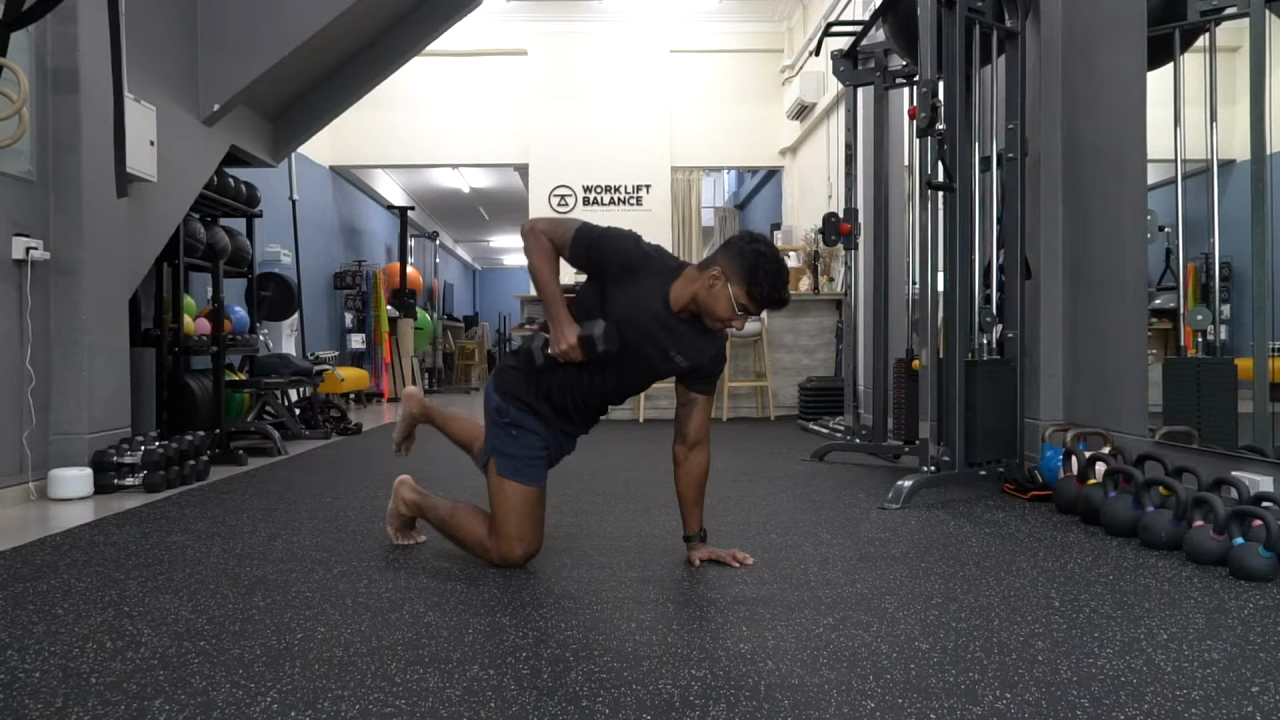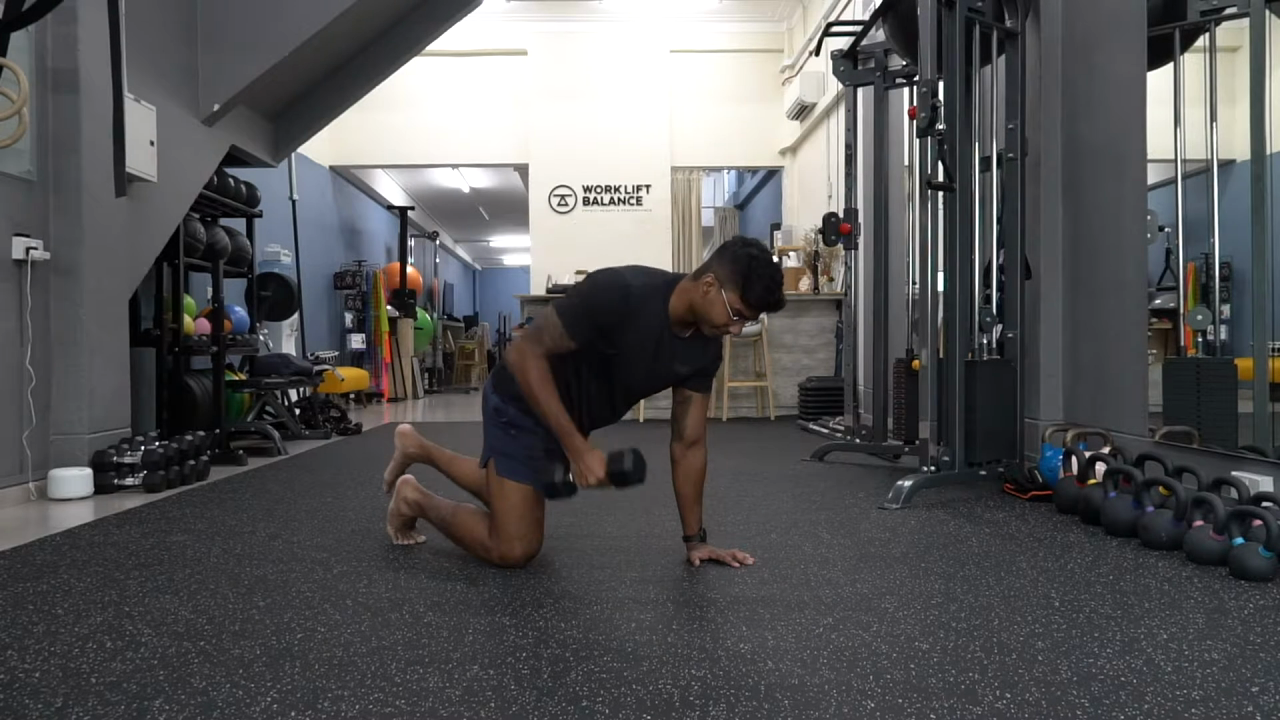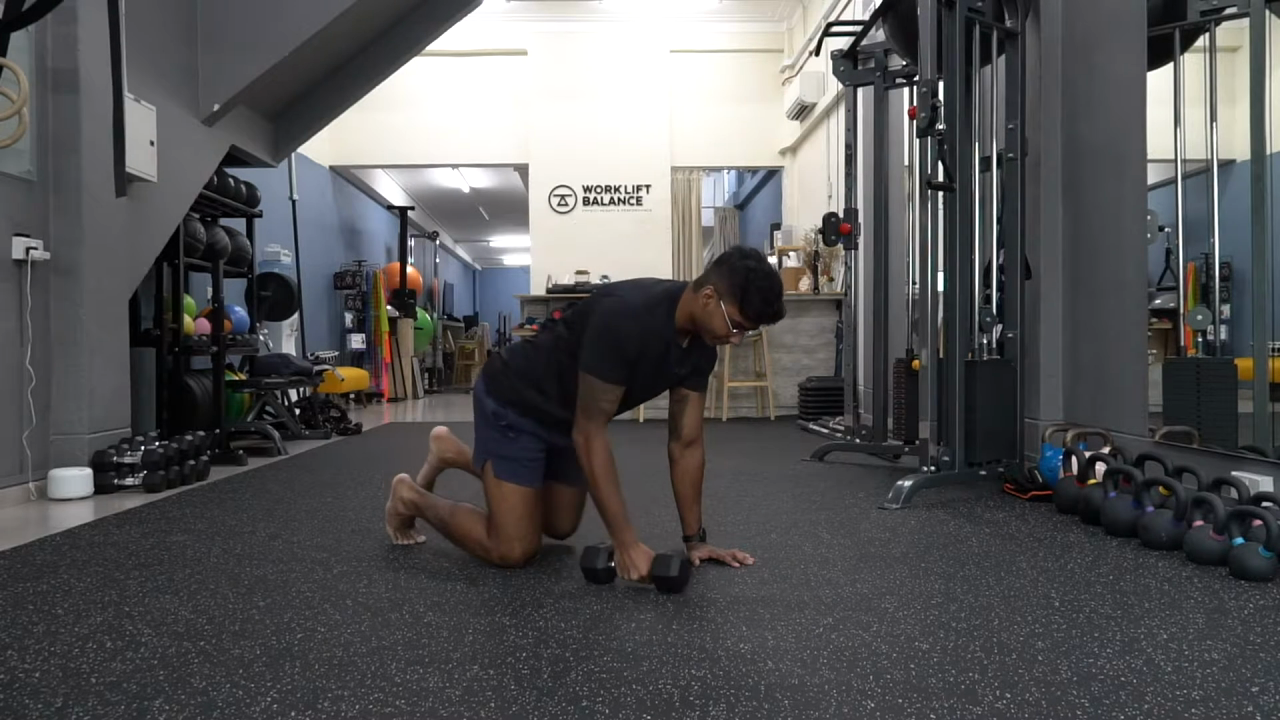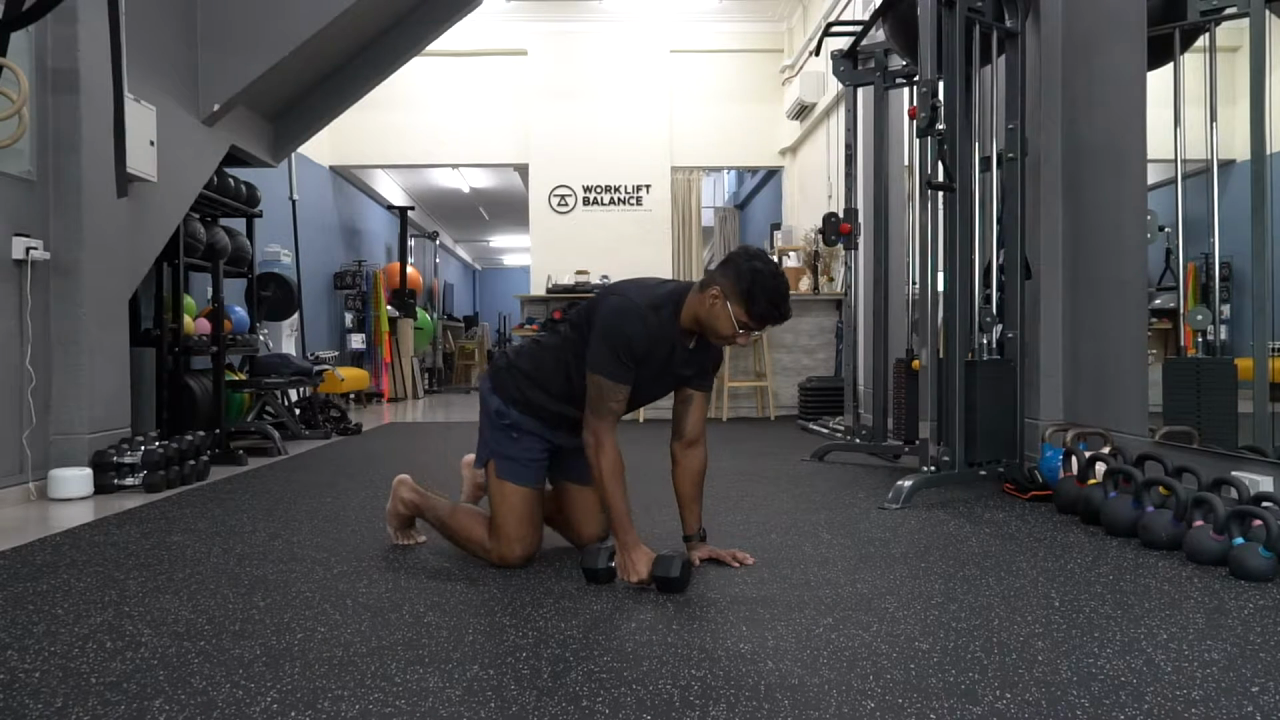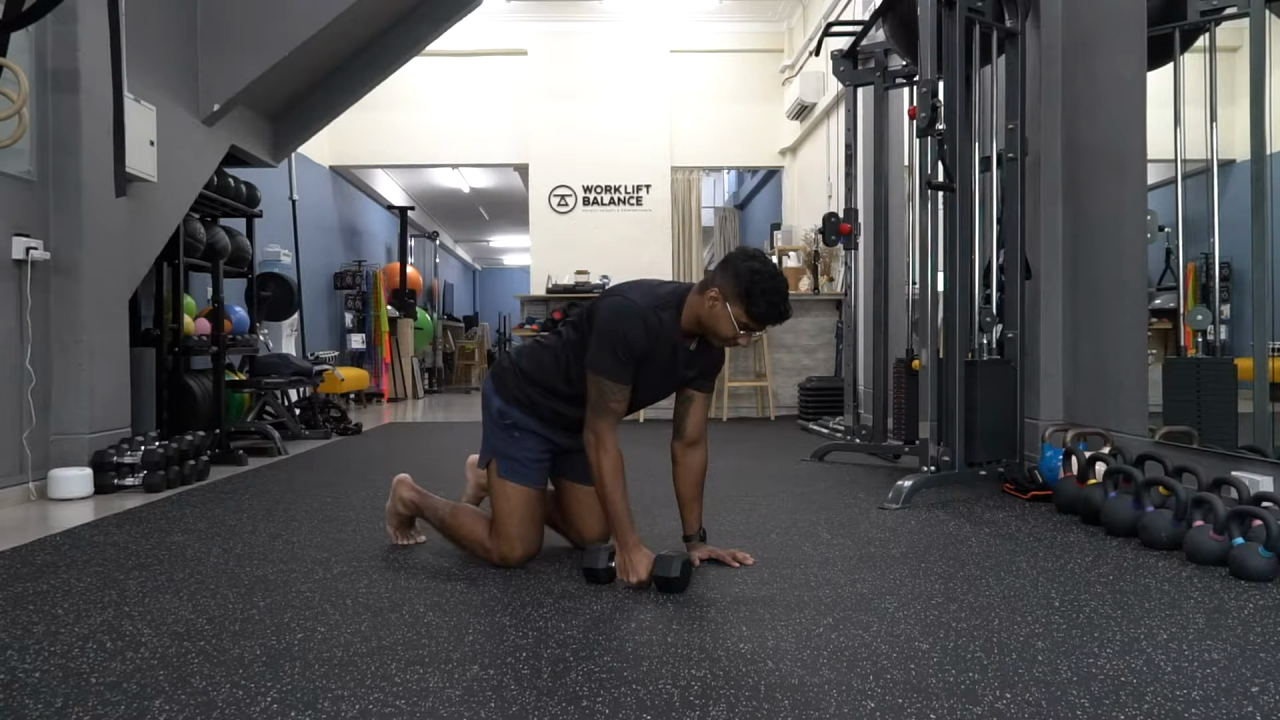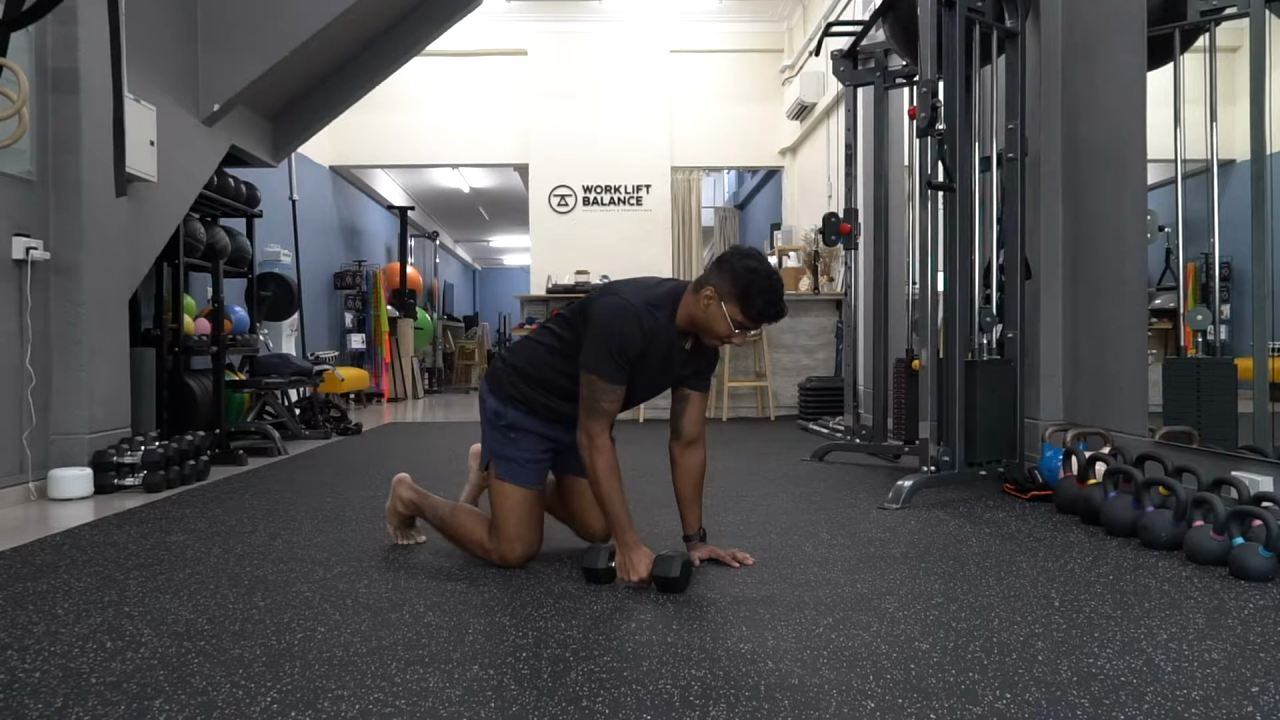
dt=0.5s
person 1, frame 1
left shoulder: (708, 348)
right shoulder: (631, 260)
left elbow: (690, 445)
right elbow: (537, 232)
left wrist: (695, 539)
right wrist: (560, 320)
left hip: (572, 418)
right hip: (525, 398)
left knee: (502, 463)
right knee: (512, 549)
left ankle: (421, 409)
right ankle: (412, 498)
person 1, frame 2
left shoulder: (705, 348)
right shoulder: (621, 293)
left elbow: (688, 443)
right elbow: (522, 354)
left wrist: (695, 539)
right wrist: (577, 449)
left hip: (570, 418)
right hip: (520, 404)
left knee: (518, 505)
right knee: (514, 549)
left ankle: (418, 447)
right ankle: (415, 499)
person 1, frame 3
left shoulder: (701, 347)
right shoulder: (626, 315)
left elbow: (686, 443)
right elbow: (589, 434)
left wrist: (695, 538)
right wrist: (626, 542)
left hip: (564, 415)
right hip: (514, 402)
left knee: (559, 526)
right knee: (513, 549)
left ankle: (452, 451)
right ankle: (411, 498)
person 1, frame 4
left shoulder: (706, 347)
right shoulder: (631, 314)
left elbow: (688, 442)
right elbow: (600, 434)
left wrist: (695, 539)
right wrist: (629, 544)
left hip: (572, 415)
right hip: (518, 402)
left knee: (590, 535)
right knee: (512, 551)
left ankle: (485, 478)
right ankle: (411, 498)
person 1, frame 5
left shoulder: (708, 348)
right shoulder: (630, 316)
left elbow: (689, 442)
right elbow: (601, 435)
left wrist: (695, 539)
right wrist: (629, 544)
left hip: (576, 417)
right hip: (521, 403)
left knee: (592, 536)
right knee: (513, 550)
left ankle: (490, 478)
right ankle: (411, 497)
person 1, frame 6
left shoulder: (703, 344)
right shoulder: (626, 315)
left elbow: (687, 442)
right elbow: (593, 434)
left wrist: (695, 539)
right wrist: (629, 544)
left hip: (575, 411)
right hip: (519, 401)
left knee: (596, 529)
right knee: (514, 551)
left ankle: (490, 469)
right ankle: (411, 499)
